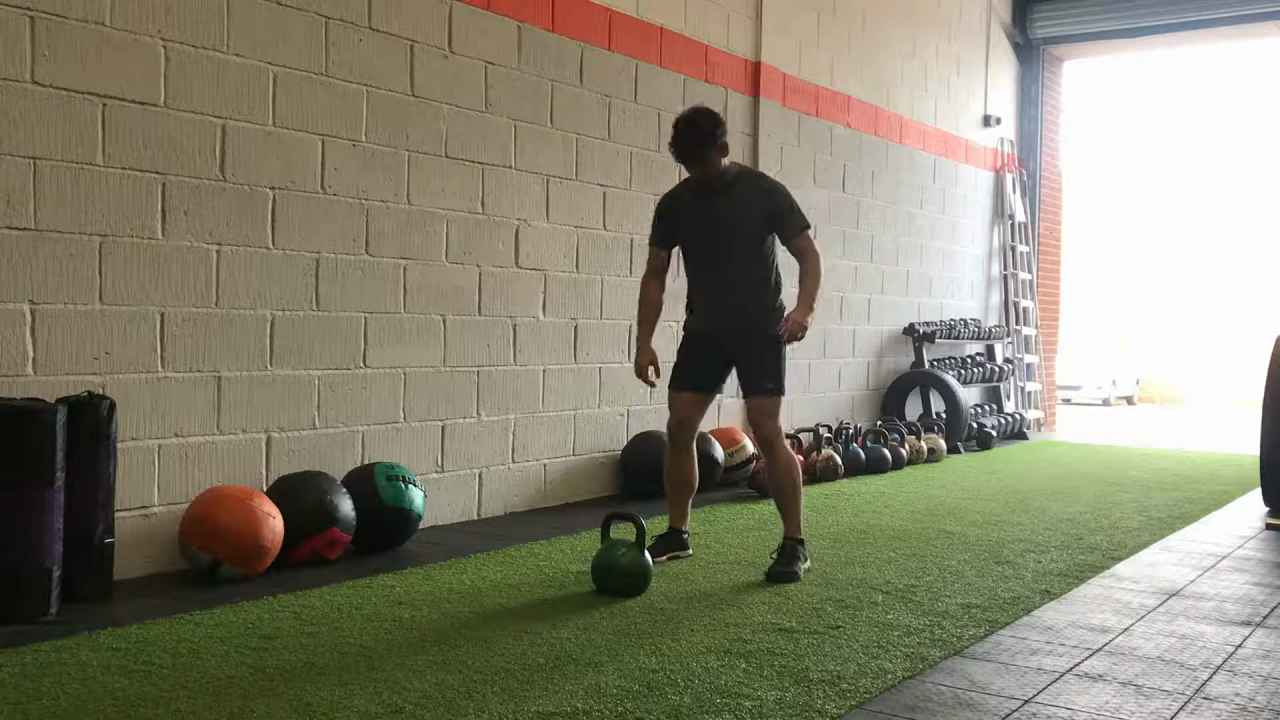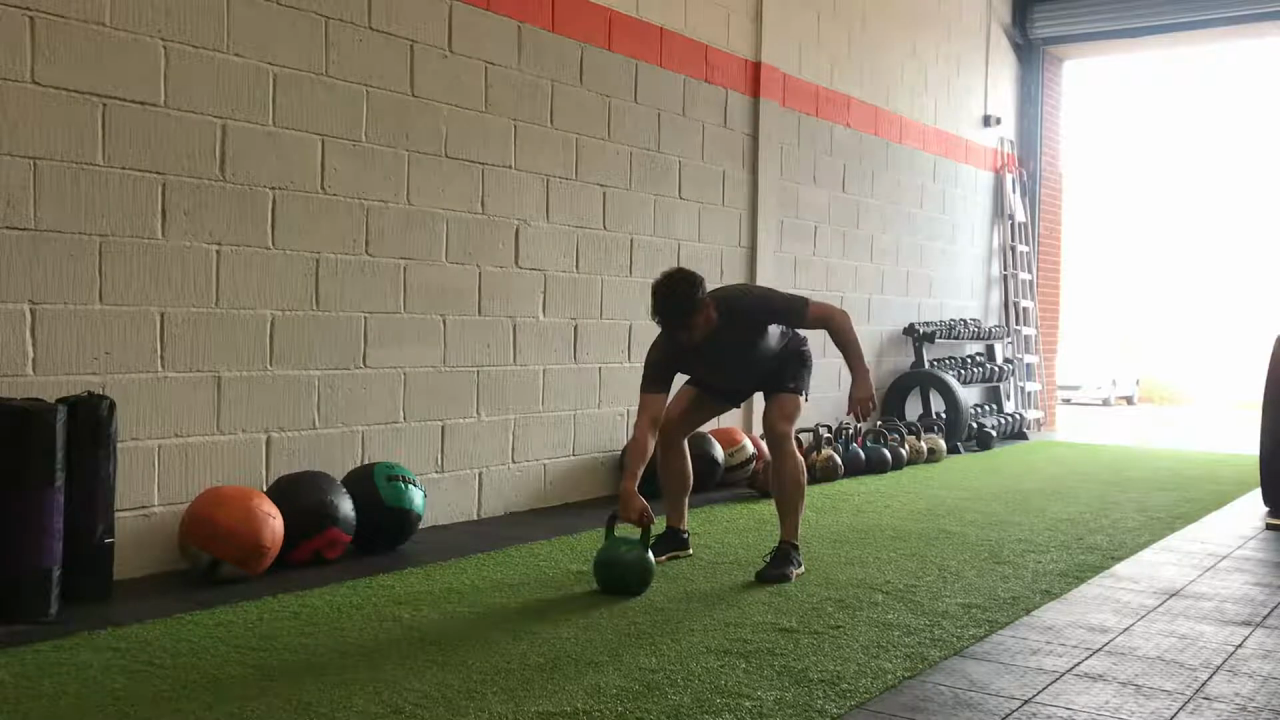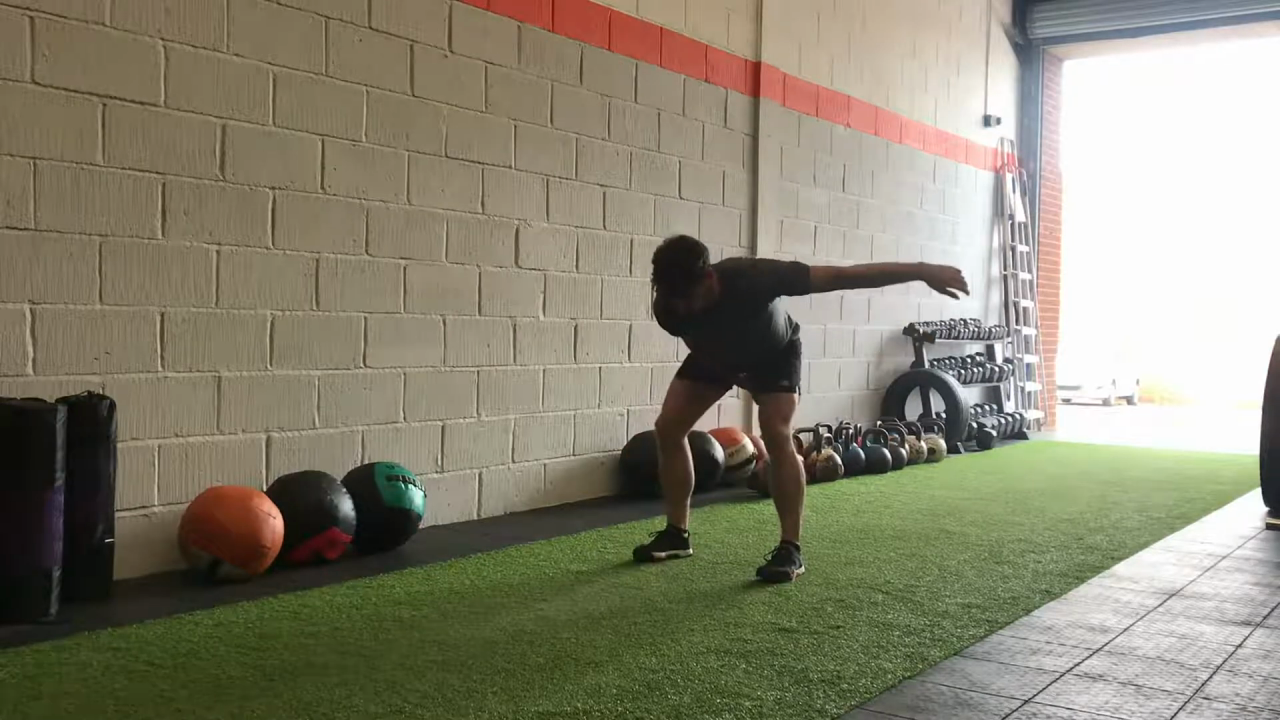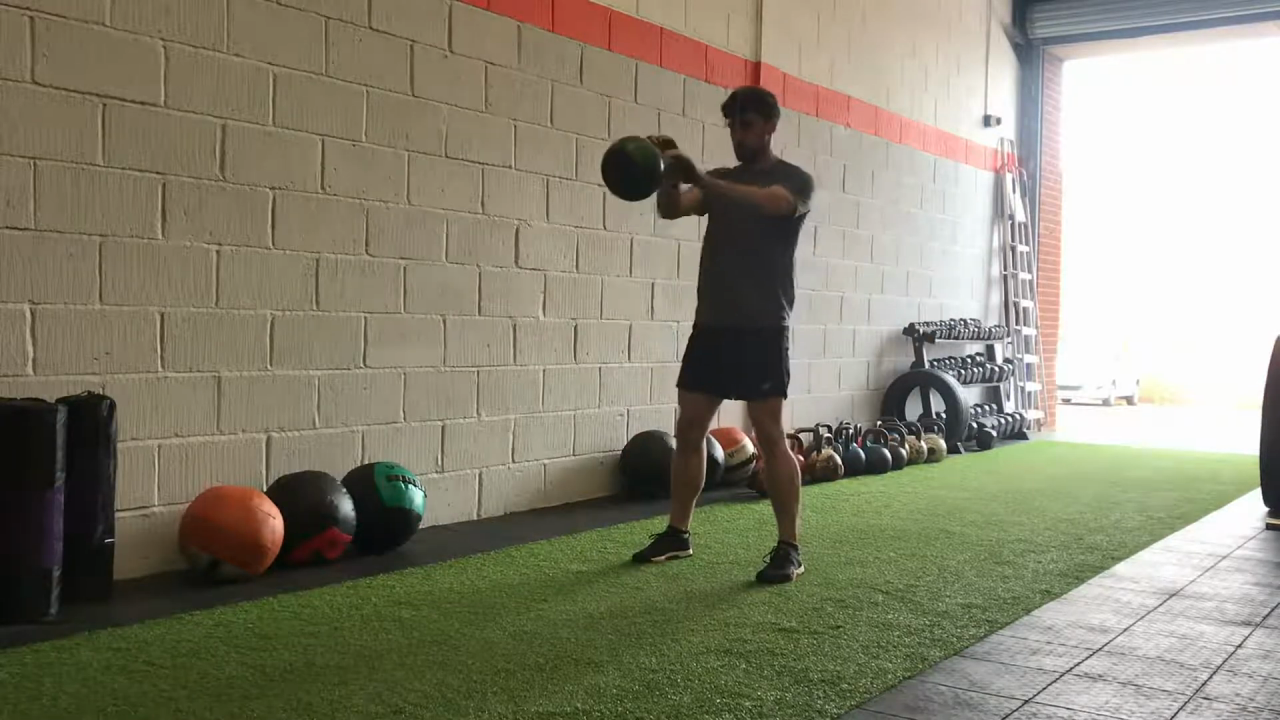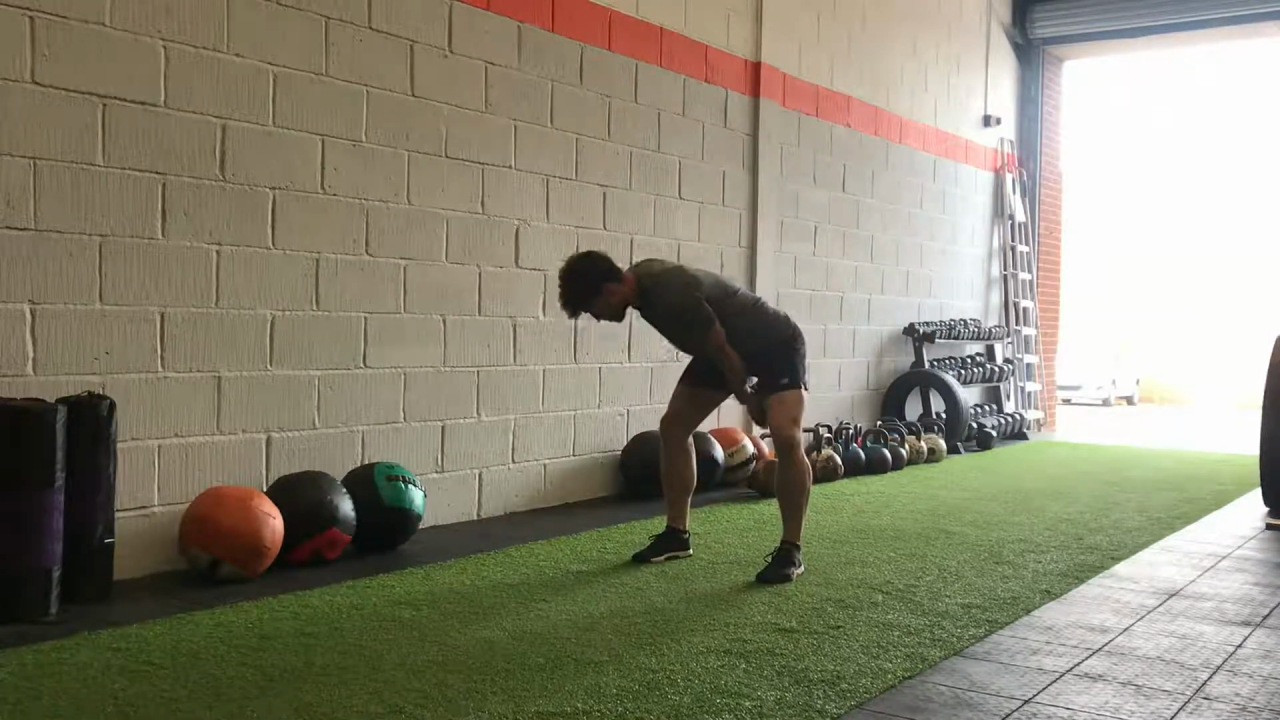
dt=1s
person 1, frame 1
left shoulder: (764, 192)
right shoulder: (674, 203)
left elbow: (807, 253)
right elbow: (655, 276)
left wrist: (804, 308)
right wrist: (644, 342)
left hip: (759, 328)
right hip: (703, 330)
left knee: (766, 430)
right knee: (679, 428)
left ankle: (794, 544)
right ankle: (677, 533)
person 1, frame 2
left shoulder: (748, 304)
right shoulder: (666, 350)
left elbow: (835, 316)
right elbow: (649, 422)
left wrist: (861, 377)
right wrist: (628, 488)
left hip: (784, 361)
right hip: (724, 374)
left knee: (778, 432)
right knee: (670, 429)
left ankle: (789, 549)
right ankle: (676, 533)
person 1, frame 3
left shoulder: (752, 277)
right shoulder: (667, 307)
left elbow: (841, 276)
right elbow: (701, 348)
left wrist: (922, 272)
right wrist: (743, 383)
left hip: (775, 352)
right hip: (719, 356)
left knee: (776, 435)
right knee: (668, 426)
left ankle: (790, 548)
right ankle: (676, 533)
person 1, frame 4
left shoulder: (794, 180)
right shoulder: (721, 178)
left elbow: (770, 203)
right elbow: (671, 208)
left wrist: (702, 178)
right wrist: (667, 174)
left hip: (761, 327)
right hip: (711, 324)
left knee: (770, 436)
right knee: (688, 431)
left ankle: (789, 548)
right ankle: (678, 533)
person 1, frame 5
left shoulder: (672, 298)
right shoulder: (641, 279)
left elbow: (723, 353)
left wrist: (748, 399)
left hip: (775, 344)
right hip: (731, 344)
left knee: (786, 436)
right knee: (672, 427)
left ankle: (790, 549)
right ankle: (677, 533)
